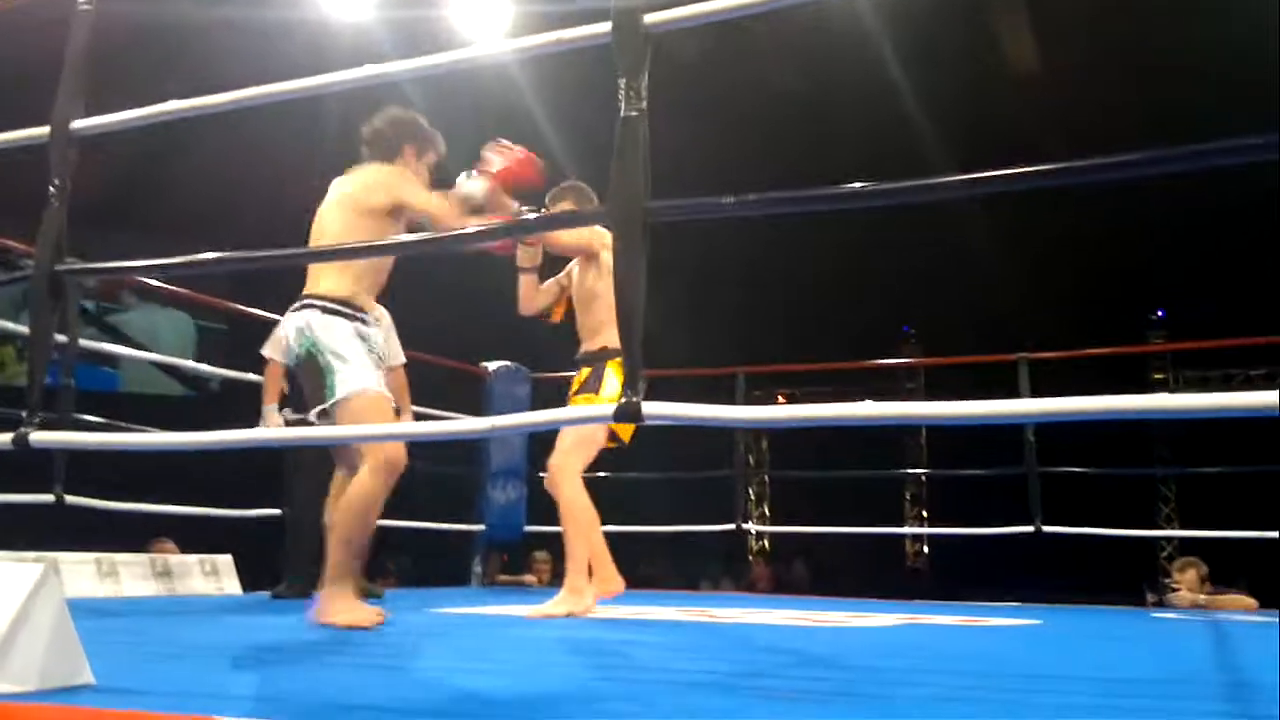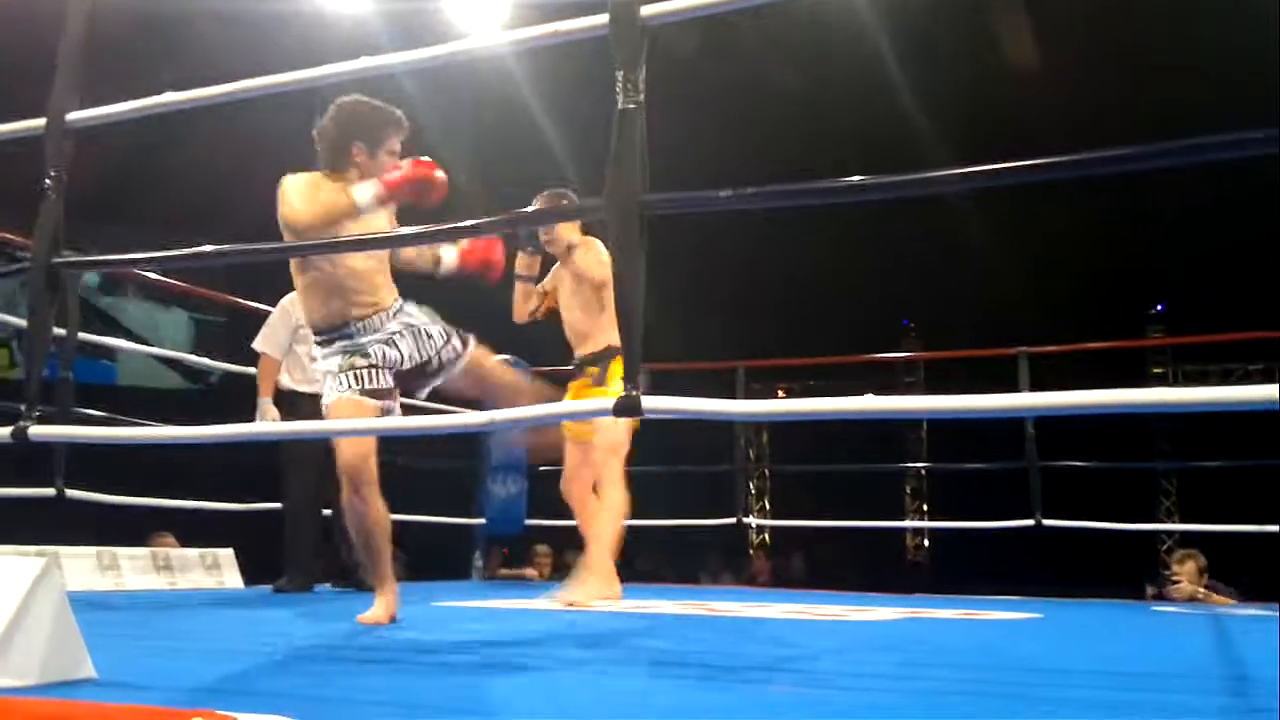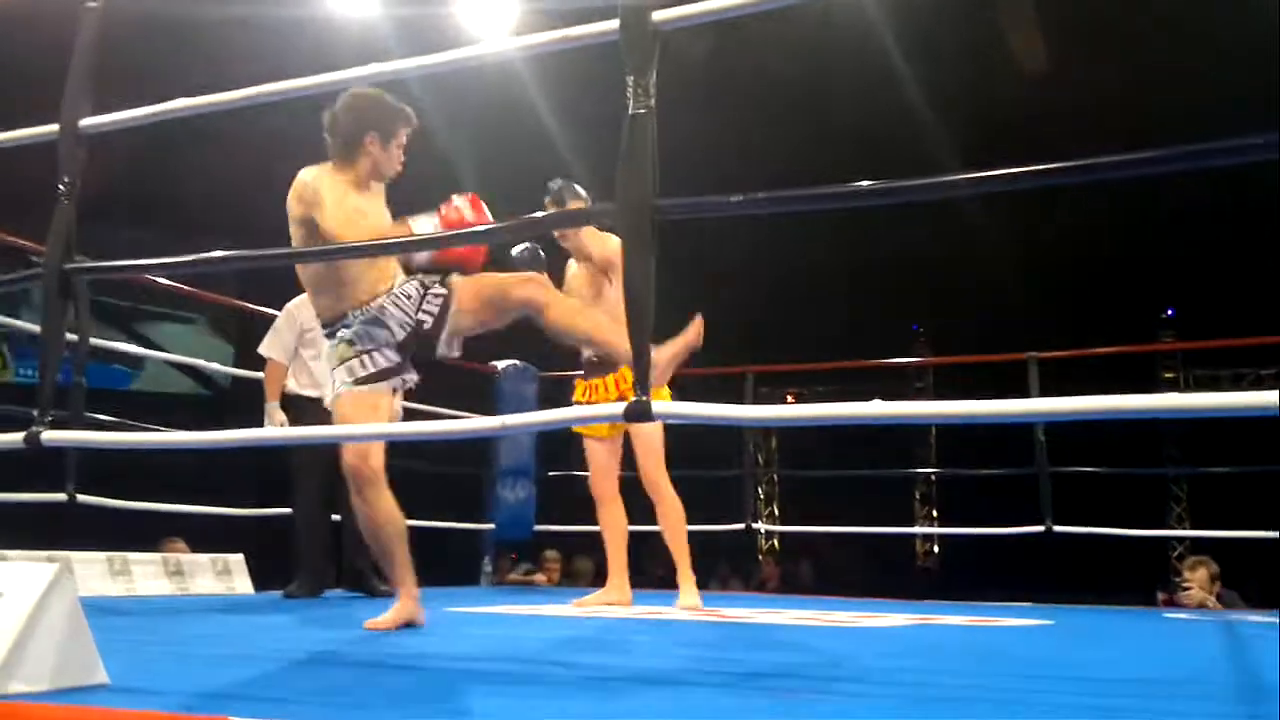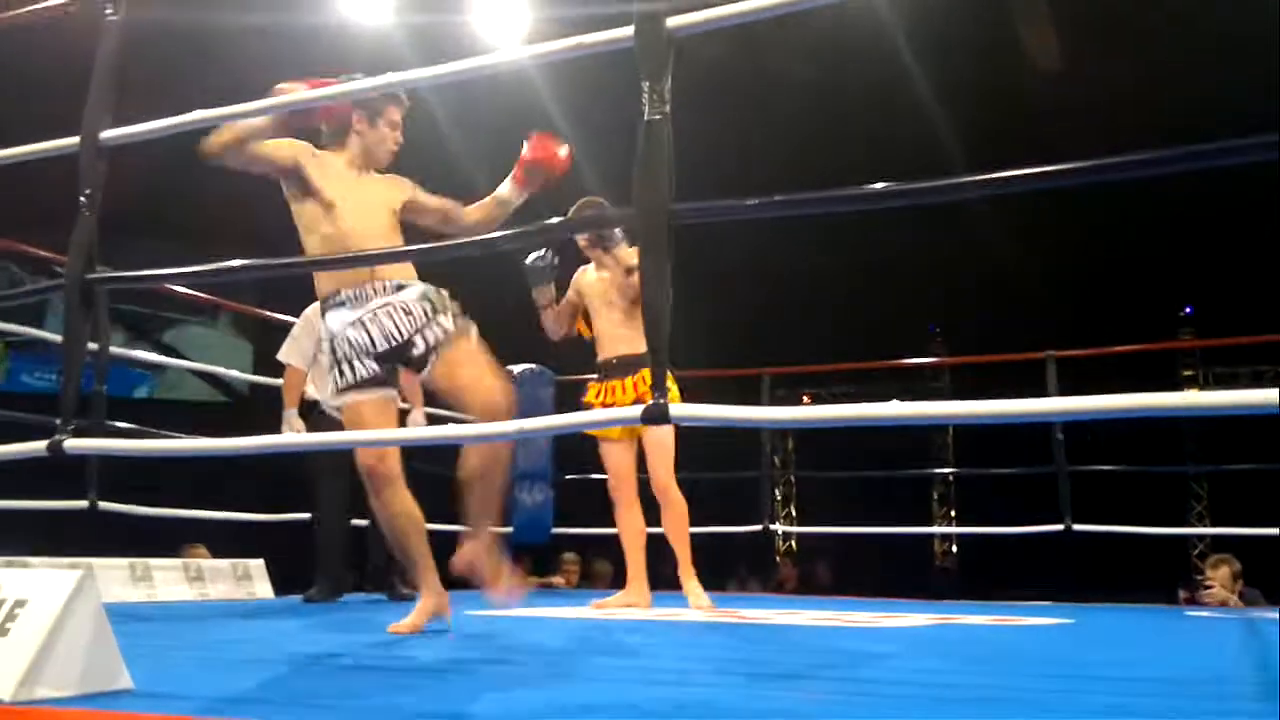
dt=0.2s
person 1, frame 1
left shoulder: (353, 183)
right shoulder: (389, 179)
right elbow: (458, 226)
left wrist: (486, 177)
left hip: (329, 329)
right hip: (333, 328)
left knee: (359, 464)
right knee: (386, 458)
left ankle: (341, 588)
right ankle: (334, 592)
person 1, frame 2
left shoulder: (383, 193)
right shoulder: (300, 189)
right elbow: (305, 224)
left wrist: (454, 257)
right wrist: (384, 187)
left hip: (403, 325)
right hip: (349, 351)
left knee: (507, 388)
right knee: (356, 465)
right ankle: (385, 589)
person 1, frame 3
left shoulder: (372, 190)
right shoulder: (313, 183)
right elbow: (359, 240)
left wrist: (437, 258)
right wrist: (441, 225)
left hip: (409, 303)
right hip: (358, 338)
left knee: (529, 288)
right knee: (360, 468)
left ankle: (648, 362)
right ankle: (405, 597)
person 1, frame 4
left shoulder: (396, 188)
right shoulder: (302, 160)
left elbow: (471, 222)
right elbow: (219, 148)
left wrist: (521, 184)
right wrist: (276, 115)
left hip: (414, 304)
right hip: (354, 325)
left knee: (493, 407)
right knee: (377, 467)
left ankle: (480, 546)
right ankle: (430, 593)
person 2, frame 1
left shoulder: (601, 239)
right shoulder: (574, 267)
left elbow: (564, 238)
right elbow: (529, 306)
right wrist: (528, 250)
left hip: (610, 372)
right hip: (593, 374)
left knee: (561, 469)
right knee: (560, 478)
left ankle: (576, 589)
right ankle: (606, 575)
person 2, frame 2
left shoulder: (591, 250)
right shoulder: (558, 270)
left elbow: (594, 277)
right elbow: (522, 314)
left wrist: (564, 237)
right wrist: (527, 257)
left hip: (612, 370)
right hip: (585, 375)
left knee: (607, 471)
right knee: (575, 485)
left ankle: (594, 575)
right ankle: (604, 577)
person 2, frame 3
left shoulder: (608, 245)
right shoulder: (572, 267)
left elbow: (602, 255)
left wrist: (575, 204)
left hip: (630, 373)
right hip: (594, 379)
left knee: (654, 479)
right knee: (601, 486)
left ankle: (686, 580)
right ankle: (618, 584)
person 2, frame 4
left shoulder: (637, 259)
right shoulder: (581, 277)
right elbow: (556, 331)
left wrist: (620, 253)
right wrist: (542, 288)
left hip: (646, 374)
right hip: (607, 382)
left knee: (662, 482)
right knee: (621, 489)
left ankle: (688, 577)
right ankle: (636, 587)
person 3, frame 1
left shoulder: (378, 316)
left elbow: (394, 367)
right elbow: (276, 361)
left wrist: (405, 412)
right wrist: (270, 408)
right hip: (313, 414)
right knee: (308, 496)
right ankle: (299, 578)
person 3, frame 2
right shoulder: (294, 303)
right elbow: (270, 355)
right wrist: (265, 402)
right hip: (302, 405)
right knee: (301, 493)
left ankle: (349, 569)
right ankle: (300, 571)
person 3, frame 3
right shoulder: (299, 308)
right elbow: (276, 360)
right wrist: (273, 406)
right hip: (310, 410)
right knee: (310, 497)
left ankle: (361, 573)
right ankle: (309, 576)
person 3, frame 4
right shoulder: (317, 314)
right elbow: (295, 366)
left wrist: (417, 408)
right wrist: (291, 413)
right hip: (329, 416)
right knee: (330, 502)
left ankle: (386, 575)
right ankle: (329, 579)
